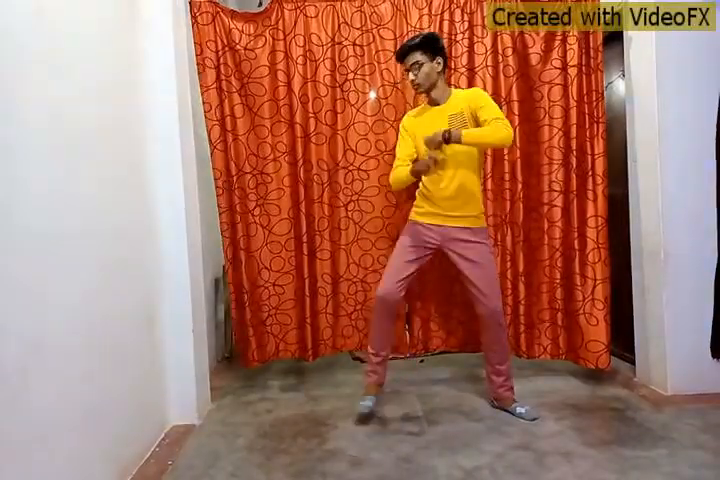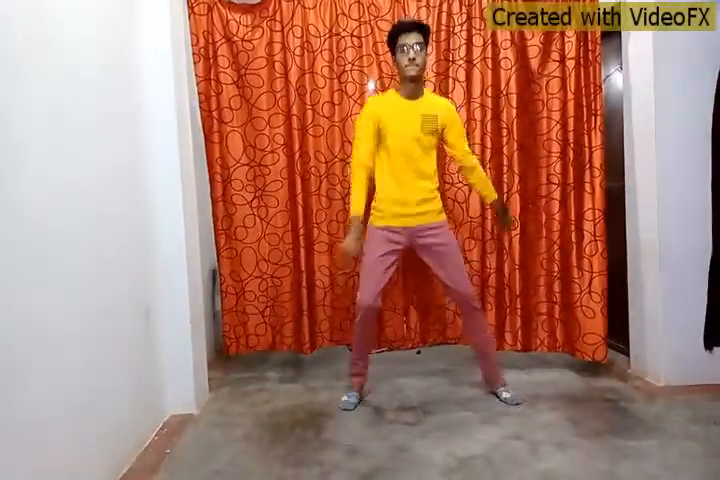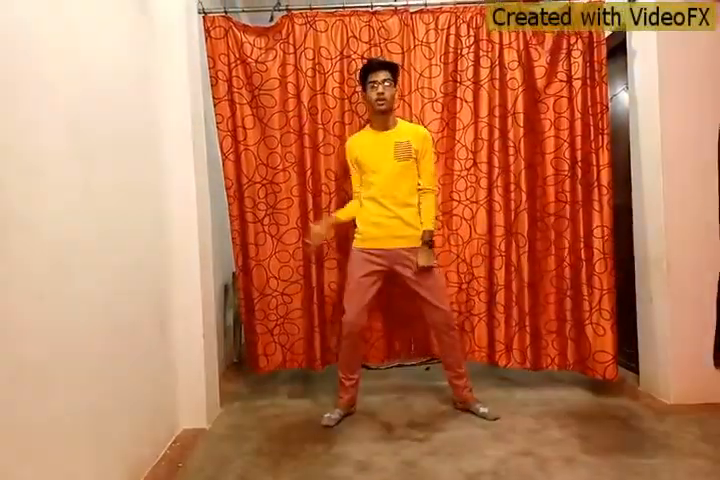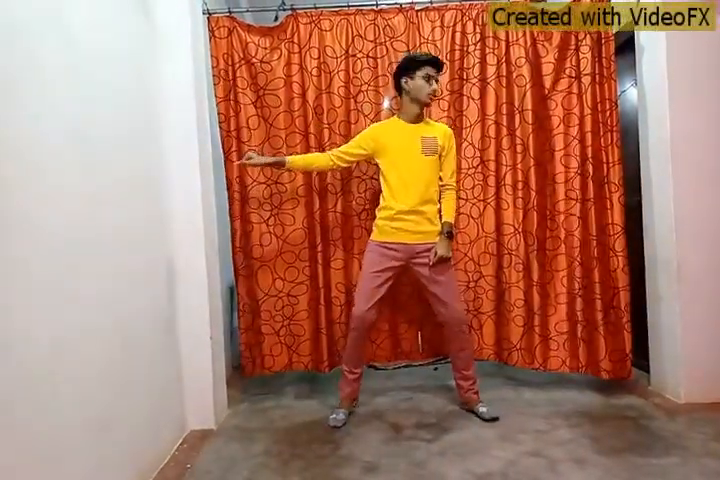
dt=1s
person 1, frame 1
left shoulder: (474, 99)
right shoulder: (411, 121)
left elbow: (504, 135)
right elbow: (397, 180)
left wrist: (447, 135)
right wrist: (418, 163)
left hip: (469, 226)
right hip: (422, 223)
left knee: (491, 309)
right knee: (386, 295)
left ankle: (502, 394)
right ankle: (373, 387)
person 1, frame 2
left shoulder: (443, 109)
right shoulder: (375, 108)
left elbow: (465, 161)
right elbow: (360, 170)
left wrist: (497, 203)
right wrist: (354, 228)
left hip: (431, 223)
right hip: (385, 224)
left knee: (467, 296)
right knee: (366, 303)
left ankle: (494, 378)
right ankle: (357, 383)
person 1, frame 3
left shoulder: (419, 136)
right shoulder: (355, 144)
left elbow: (427, 192)
right elbow: (360, 200)
left wrist: (427, 243)
right wrist: (329, 222)
left hip: (412, 246)
right hip: (367, 248)
left knee: (443, 319)
right knee: (352, 323)
left ankle: (463, 395)
right ankle: (345, 399)
person 1, frame 4
left shoulder: (443, 134)
right shoulder: (379, 132)
left elbow: (448, 189)
right elbow: (331, 159)
left wrist: (446, 235)
right wrist: (275, 161)
left hip: (430, 242)
right hip: (386, 241)
left knee: (455, 318)
right knee: (361, 317)
left ankle: (470, 396)
right ankle: (347, 398)
